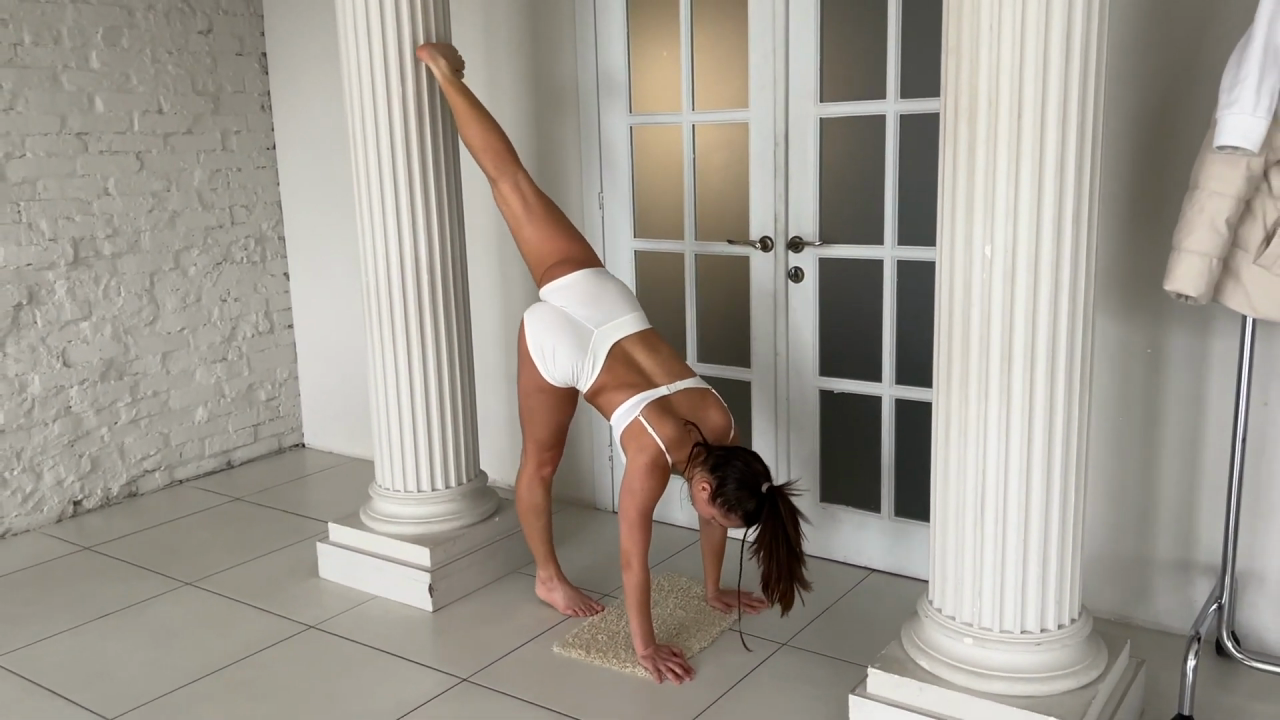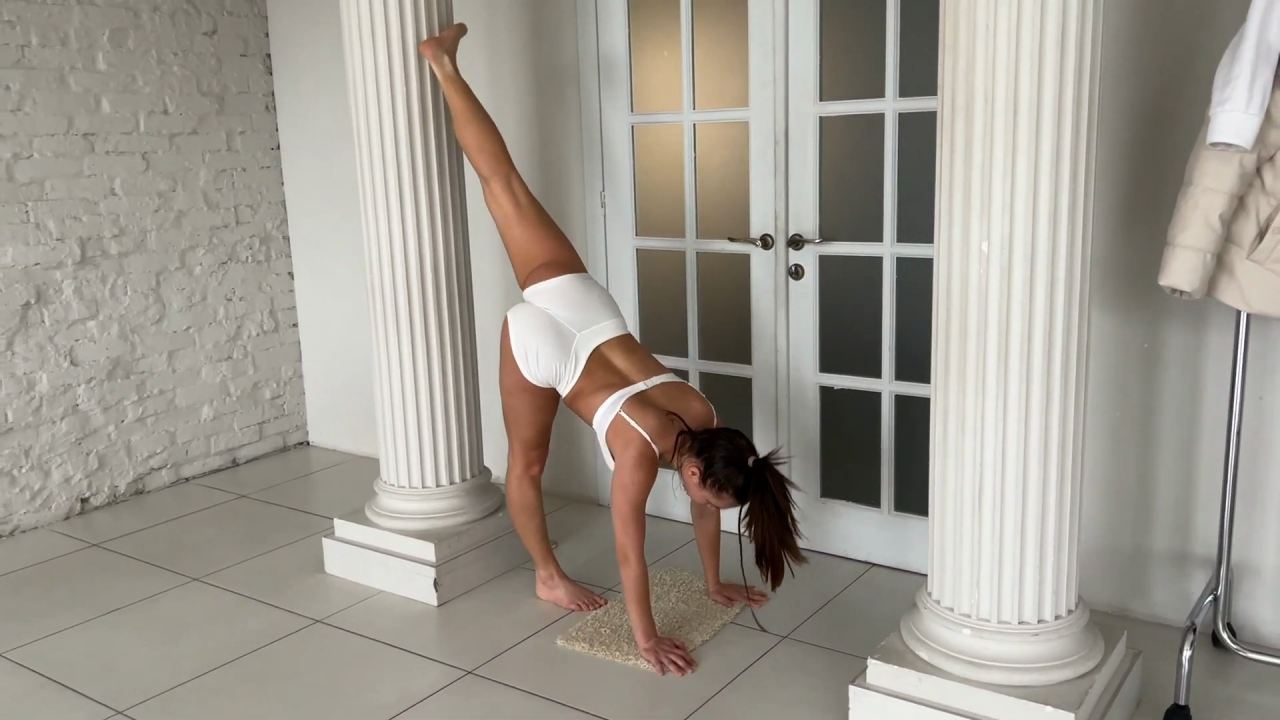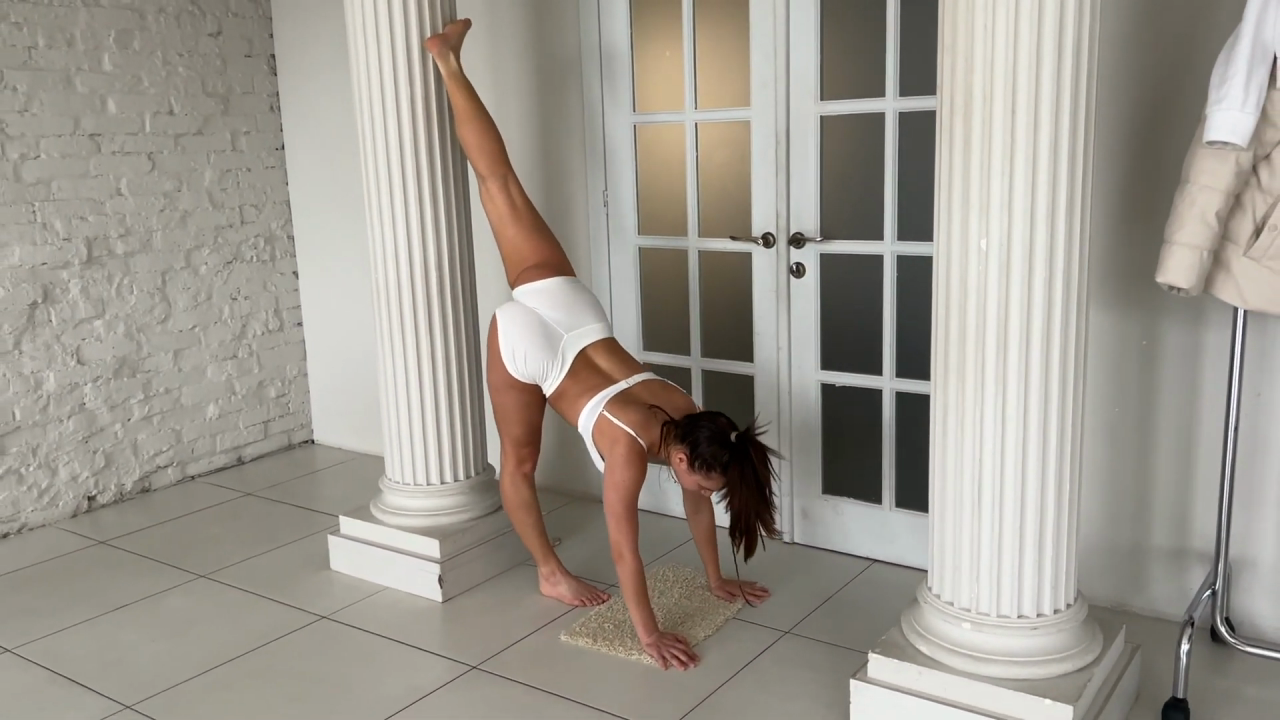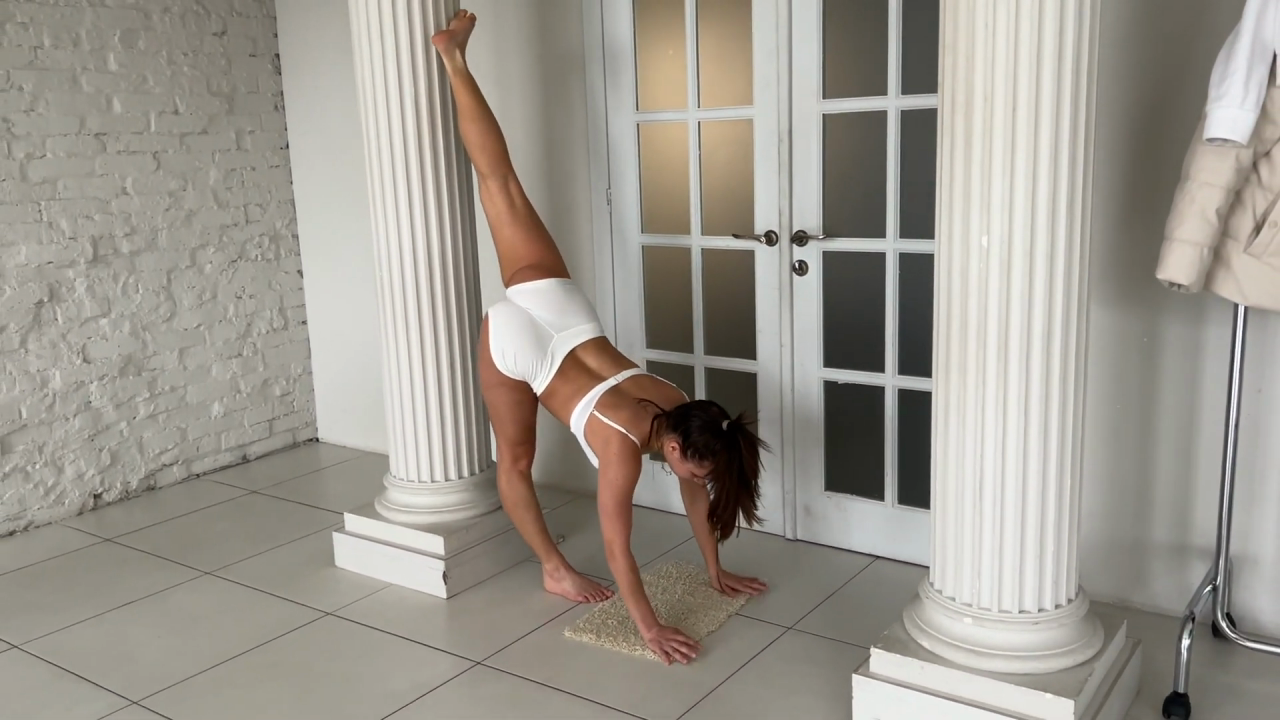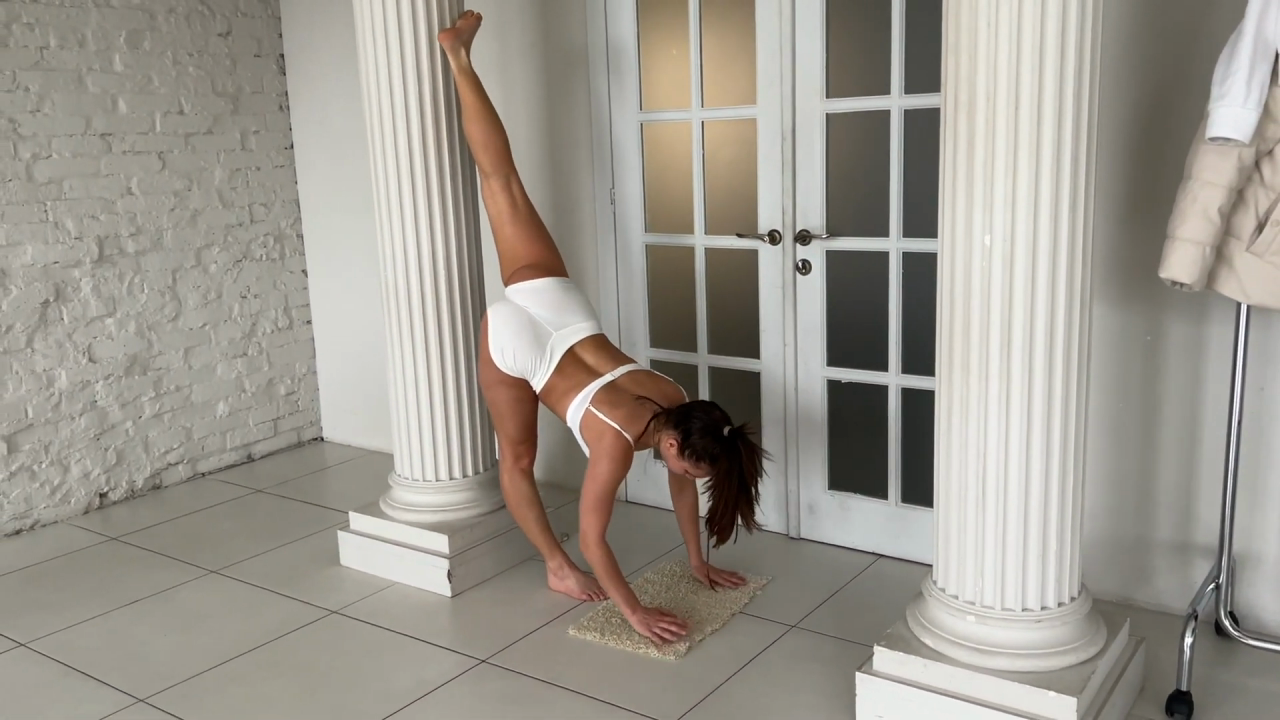
dt=0.2s
person 1, frame 1
left shoulder: (720, 432)
right shoulder: (654, 457)
left elbow: (712, 519)
right elbow: (633, 561)
left wrist: (715, 590)
right wrist: (645, 647)
left hip: (599, 300)
right hip: (561, 338)
left knee: (514, 183)
right knee: (541, 463)
left ankle: (445, 68)
person 1, frame 2
left shoulder: (702, 423)
right shoulder: (641, 451)
left elbow: (702, 511)
right elbow: (629, 555)
left wrist: (716, 584)
right wrist: (648, 642)
left hip: (574, 298)
right hip: (542, 339)
left knee: (504, 181)
right knee: (528, 464)
left ankle: (446, 65)
person 1, frame 3
left shoulder: (688, 420)
right shoulder: (631, 449)
left elbow: (697, 507)
right elbow: (625, 551)
left wrist: (717, 580)
right wrist: (649, 636)
left hip: (563, 303)
right hip: (528, 339)
left knee: (501, 184)
right knee: (519, 462)
left ankle: (451, 63)
person 1, frame 4
left shoulder: (679, 413)
right shoulder: (624, 446)
left elbow: (696, 498)
right elbow: (618, 547)
left wrist: (717, 572)
right wrist: (650, 629)
left hip: (554, 303)
right hip: (516, 337)
left knee: (502, 184)
right knee: (516, 461)
left ankle: (455, 58)
person 1, frame 5
left shoulder: (678, 410)
right shoulder: (617, 440)
left elbow: (681, 488)
right elbow: (593, 534)
left wrist: (698, 563)
right wrist: (634, 612)
left hip: (550, 301)
right hip: (515, 335)
left knee: (503, 180)
right knee: (517, 459)
left ankle: (461, 55)
